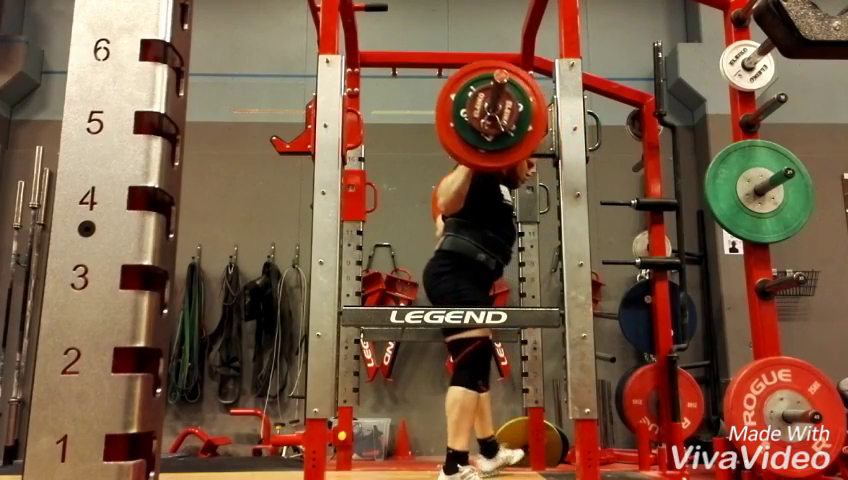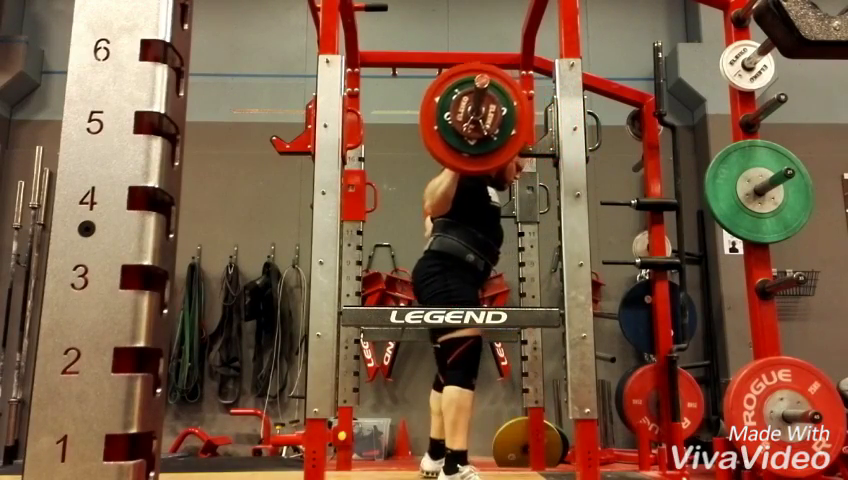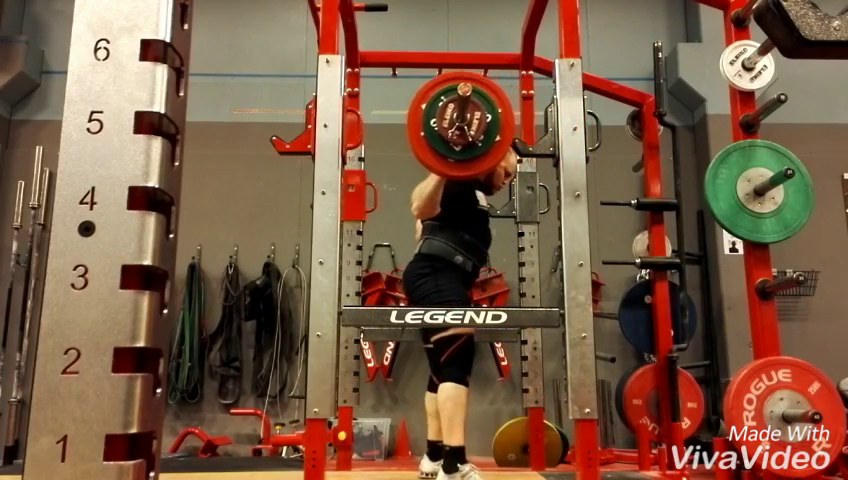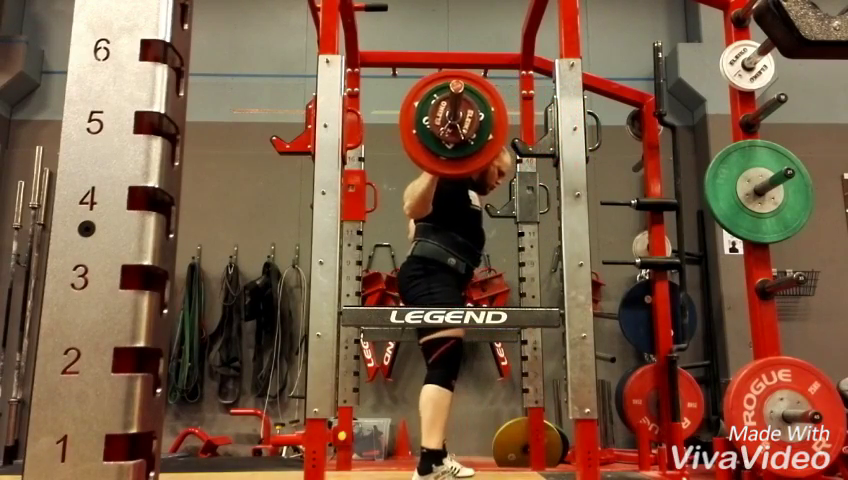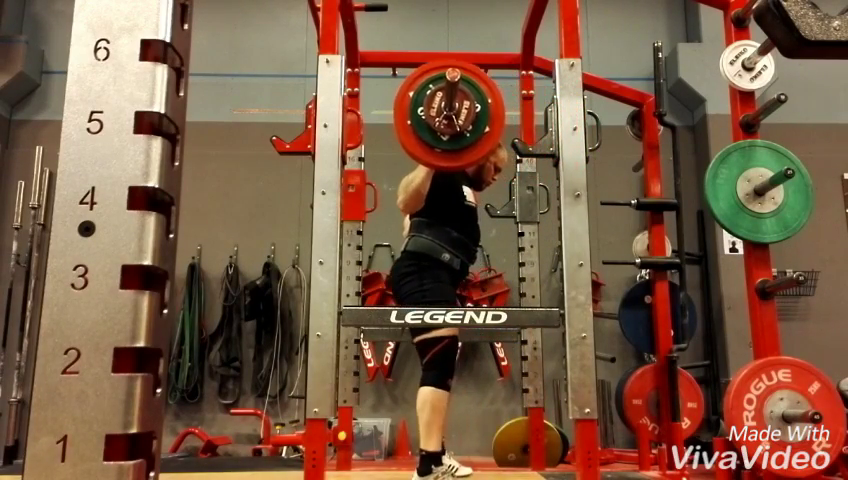
dt=0.3s
person 1, frame 1
left shoulder: (493, 186)
right shoulder: (486, 176)
left elbow: (442, 227)
right elbow: (446, 203)
right wrist: (469, 162)
left hip: (462, 279)
right hip: (456, 276)
left knee: (476, 363)
right knee: (471, 365)
left ankle: (490, 451)
person 1, frame 2
left shoulder: (481, 188)
right shoulder: (473, 179)
left elbow: (432, 225)
right elbow: (433, 205)
left hip: (449, 278)
right hip: (446, 276)
left knee: (452, 367)
right knee: (463, 363)
person 1, frame 3
left shoulder: (471, 192)
right shoulder: (461, 182)
left elbow: (424, 226)
right elbow: (421, 208)
left hip: (439, 279)
right hip: (436, 276)
left knee: (445, 368)
right knee: (458, 360)
person 1, frame 4
left shoulder: (464, 192)
right shoulder: (454, 182)
left elbow: (419, 225)
right elbow: (413, 208)
left hip: (436, 282)
right hip: (429, 278)
left knee: (442, 366)
right knee: (445, 362)
person 1, frame 5
left shoulder: (460, 187)
right shoulder: (448, 176)
left elbow: (412, 224)
right elbow: (406, 202)
left hip: (432, 278)
right hip: (423, 275)
left knee: (441, 364)
right knee: (440, 362)
